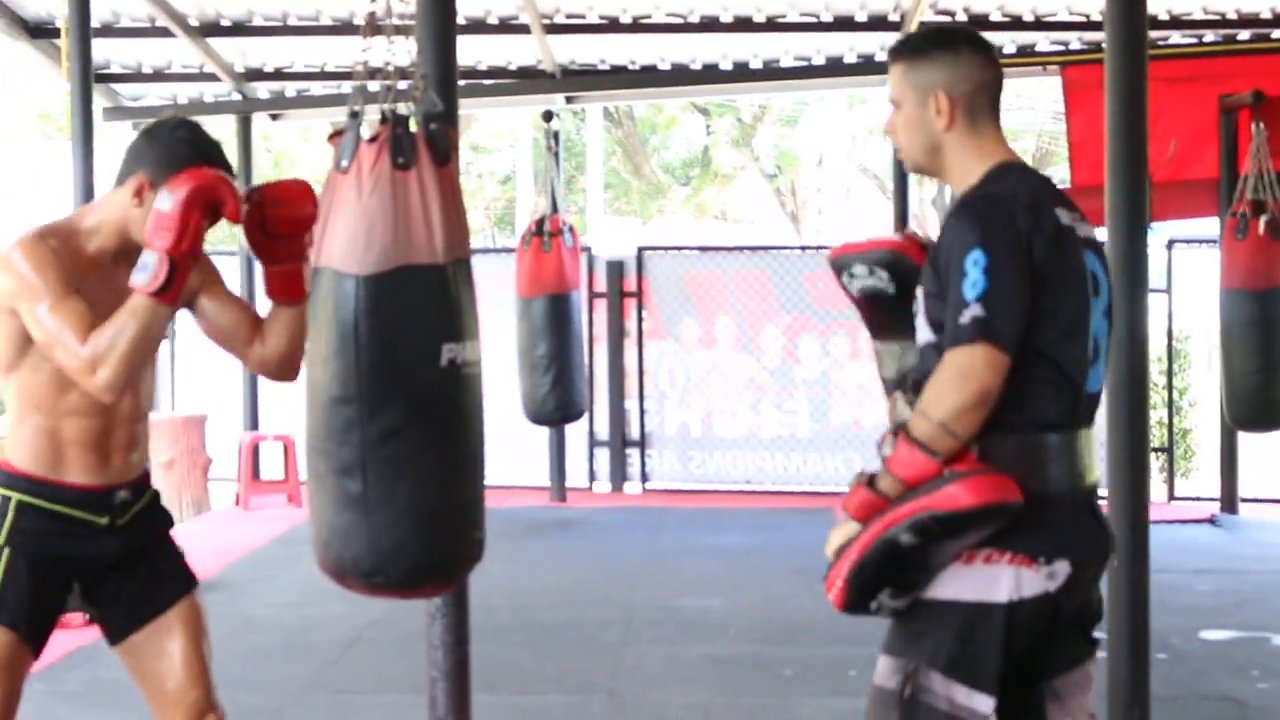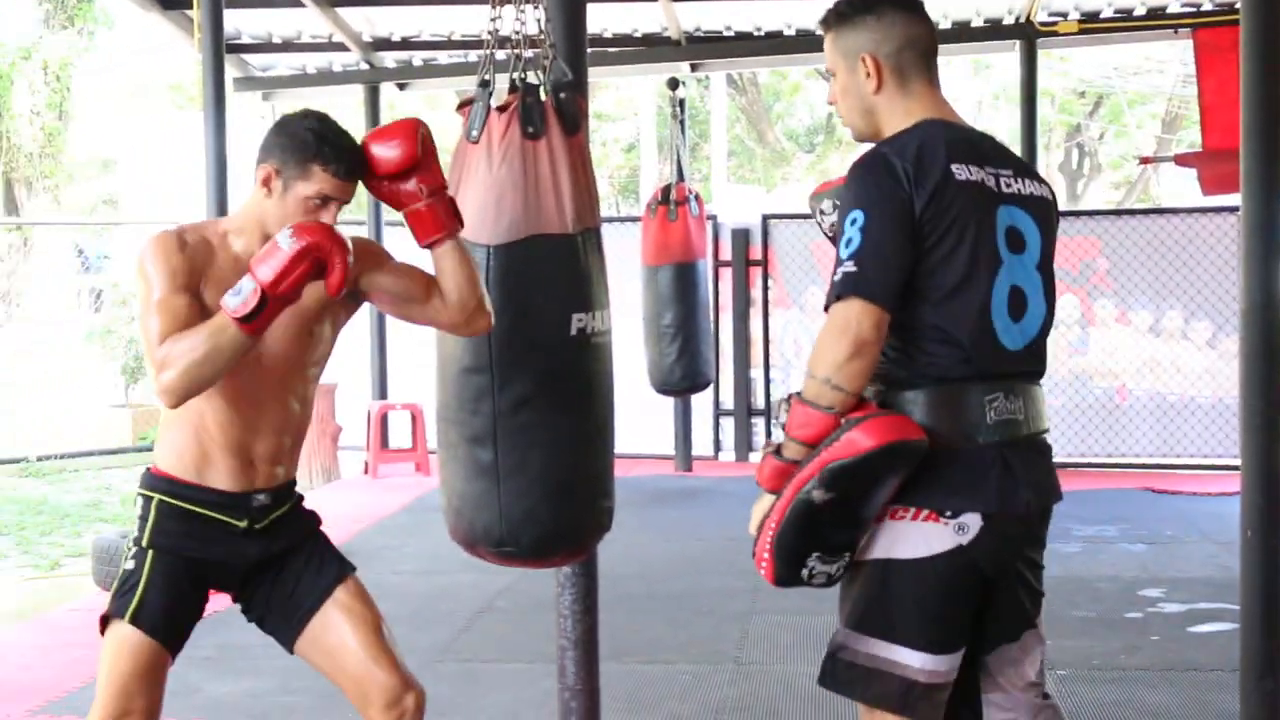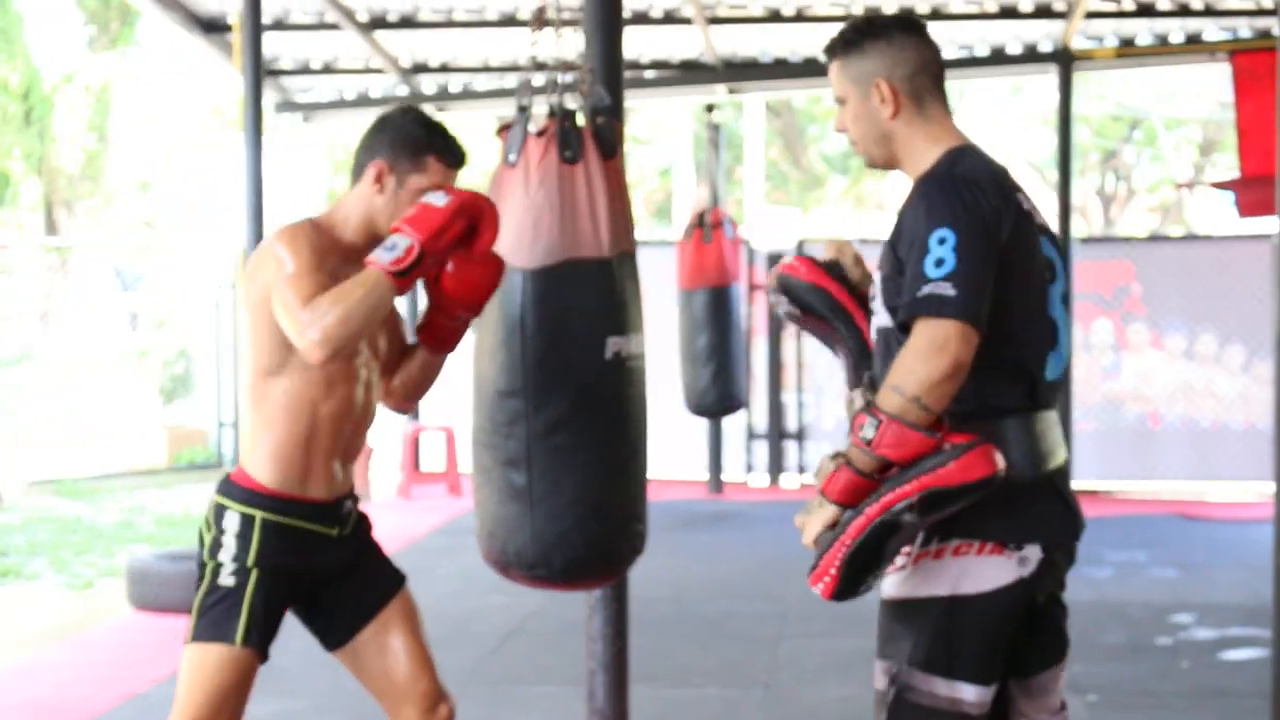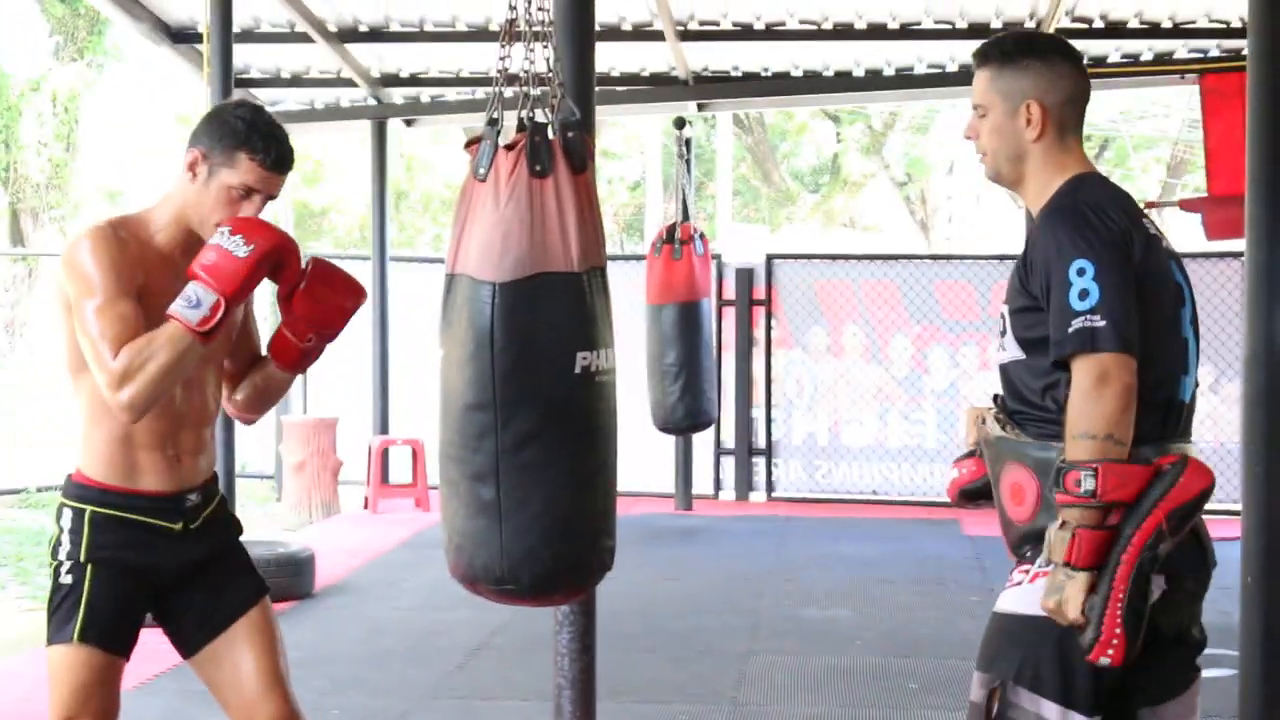
dt=0.5s
person 1, frame 1
left shoulder: (989, 215)
right shoulder: (1050, 211)
left elbow: (974, 377)
left wrist: (873, 503)
left hip: (998, 528)
right hip: (1055, 517)
person 1, frame 2
left shoulder: (886, 169)
right shoulder: (1022, 177)
left elbow: (856, 335)
left wrist: (786, 472)
left hip: (930, 481)
right hip: (1011, 471)
person 1, frame 3
left shoulder: (947, 196)
right shoulder: (991, 189)
left elbow: (941, 353)
left wrist: (846, 481)
left hip: (967, 517)
right hip: (1021, 507)
person 1, frame 4
left shoulder: (1071, 225)
right shoulder: (1116, 217)
left elbow: (1104, 378)
left wrist: (1075, 551)
right wrist: (1007, 421)
left hip: (1099, 544)
right hip: (1156, 540)
person 2, frame 1
left shoulder: (183, 263)
left elbow: (277, 360)
right elbow: (105, 376)
left wrist: (284, 261)
right wrist: (164, 259)
left hip: (131, 515)
person 2, frame 2
left shoulder: (343, 264)
right shoulder: (176, 253)
left elbow: (470, 318)
right elbow: (172, 379)
left wrist: (426, 199)
right wrist: (265, 287)
left hip: (278, 523)
right hip: (182, 515)
person 2, frame 3
left shoulder: (370, 263)
right shoulder: (295, 248)
left elbow: (399, 394)
right elbow: (318, 341)
left wrist: (451, 314)
right wrist: (410, 248)
left hip: (334, 529)
right hip: (261, 527)
person 2, frame 4
left shoulder: (235, 261)
right shoulder: (103, 251)
right elbow: (126, 394)
left wrist: (303, 337)
right wrist: (213, 289)
left hip: (202, 522)
right hip: (108, 528)
